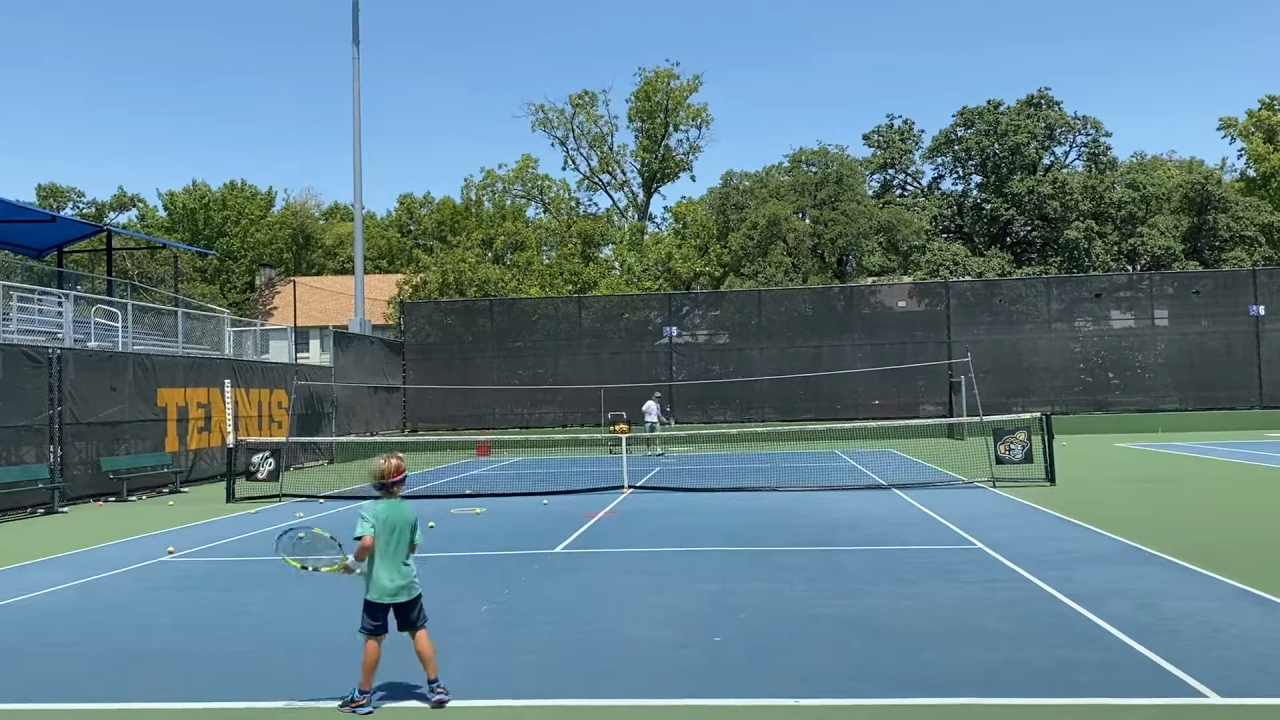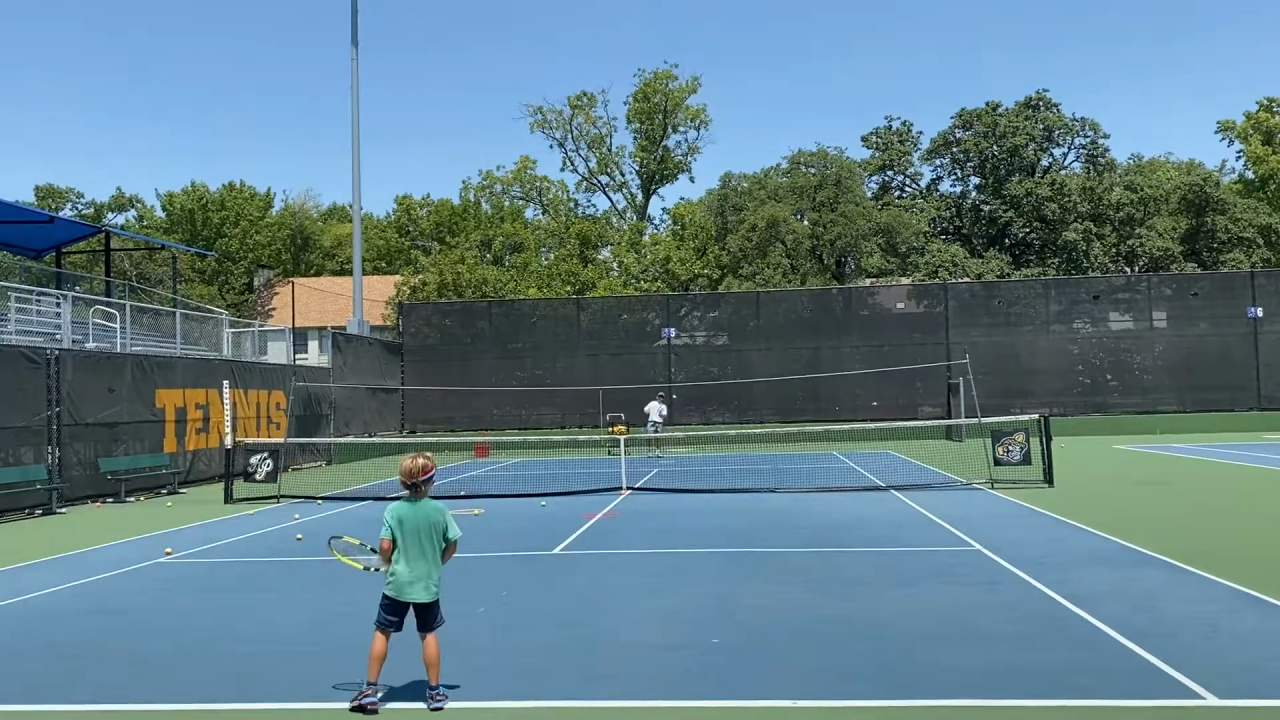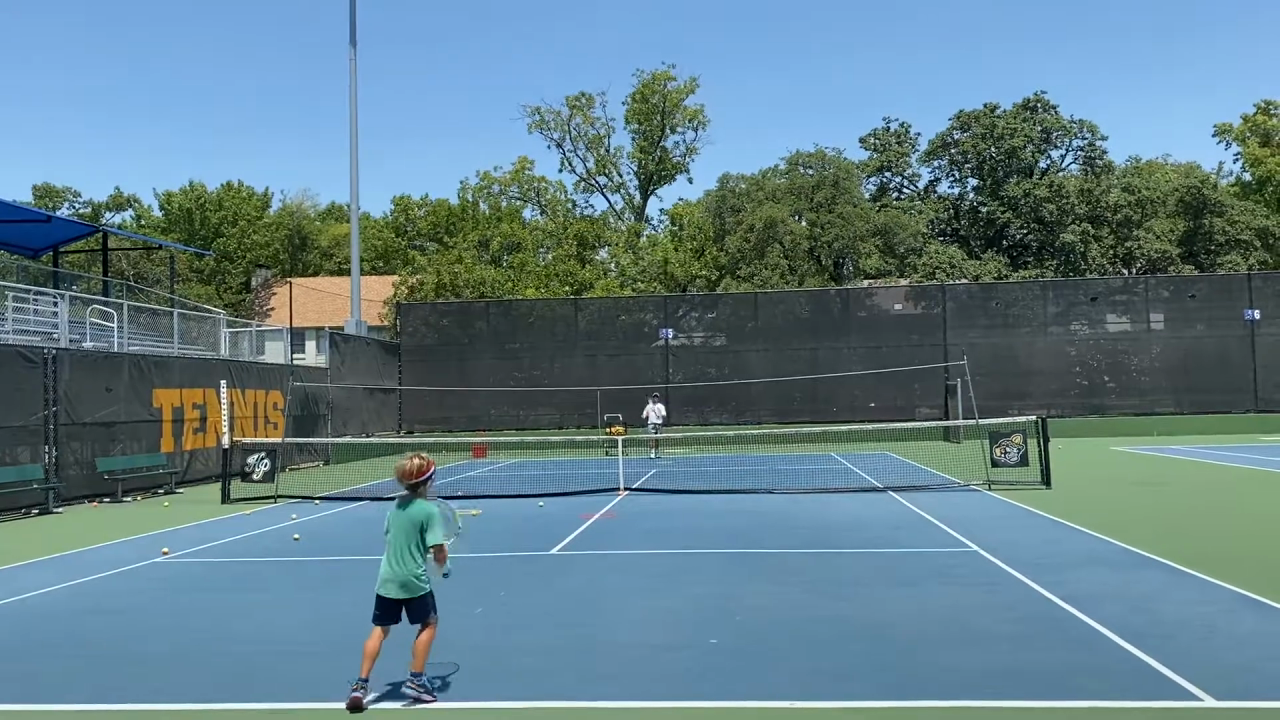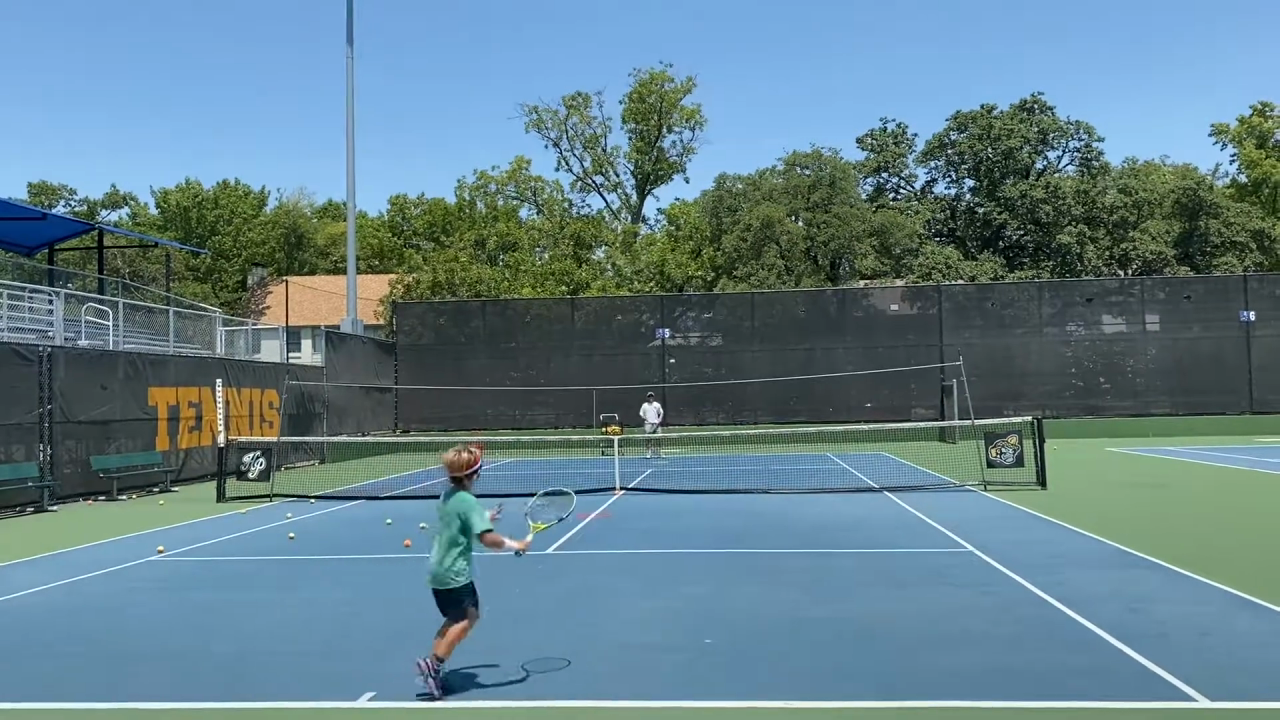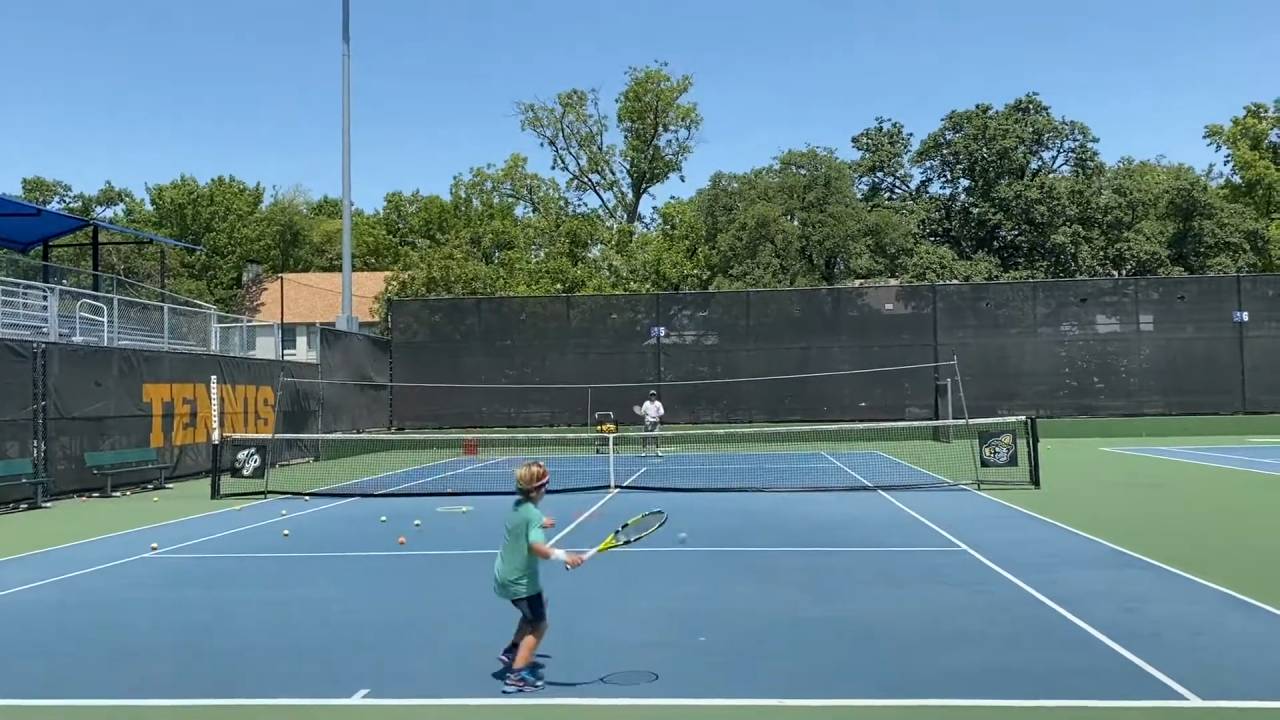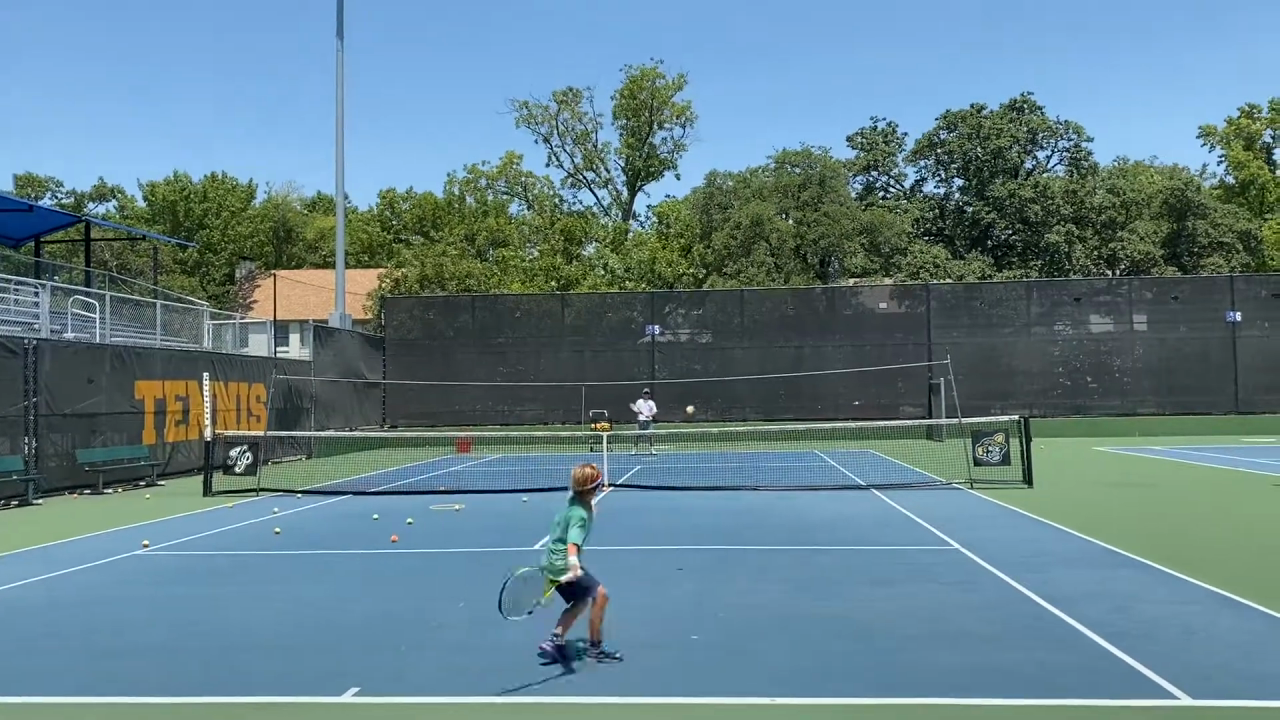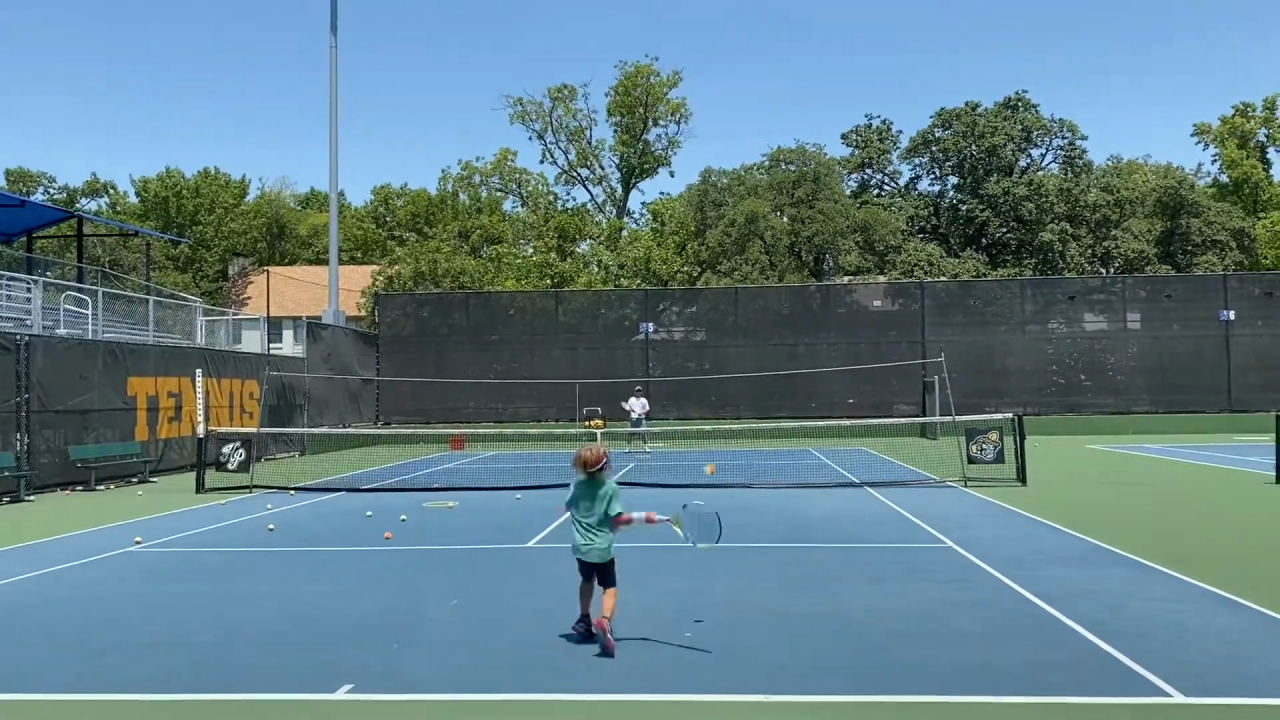
dt=0.4s
person 1, frame 1
left shoulder: (370, 510)
right shoulder: (410, 510)
left elbow: (366, 544)
right elbow: (412, 548)
left wrist: (352, 563)
left hip: (379, 586)
right hip: (407, 584)
left knee: (373, 639)
right knee: (419, 632)
left ankle: (363, 695)
right ankle: (435, 686)
person 1, frame 2
left shoulder: (394, 510)
right shoulder: (439, 510)
left elbow: (385, 547)
right elbow: (452, 546)
left wrist: (391, 565)
left hip: (397, 584)
right hip: (428, 585)
left knee: (382, 633)
right knee: (428, 636)
left ankle: (370, 689)
right ankle: (435, 692)
person 1, frame 3
left shoulder: (397, 504)
right shoulder: (429, 510)
right elbow: (438, 552)
right wrist: (442, 563)
left hip: (388, 579)
right hip: (415, 582)
left knee: (380, 630)
right knee: (429, 624)
left ankle: (360, 686)
right ankle: (415, 680)
person 1, frame 4
left shoulder: (447, 495)
right shoulder: (468, 502)
right elbow: (486, 538)
left wrist: (485, 515)
right wrist: (514, 544)
left hip: (439, 570)
right hip: (454, 573)
left knee: (455, 618)
right knee: (469, 616)
left ankle: (433, 666)
right ankle: (433, 662)
person 1, frame 5
left shoulder: (517, 506)
right shoulder: (532, 514)
right elbow: (537, 547)
left wrist: (541, 522)
right wrist: (563, 556)
left hip: (504, 576)
right hip: (521, 581)
left knee: (532, 617)
right knee: (538, 626)
left ankle: (512, 651)
right ankle: (516, 677)
person 1, frame 6
left shoulder: (576, 498)
right shoulder: (580, 515)
right elbow: (572, 544)
right wrist: (573, 564)
left hip: (555, 562)
right hip: (562, 566)
left knee: (581, 600)
right knee: (600, 594)
left ankle: (555, 641)
right ankle: (595, 648)
person 1, frame 7
left shoulder: (577, 486)
right shoulder: (610, 488)
left elbow: (569, 508)
right elbow: (618, 520)
right wrist: (642, 517)
left hip: (580, 547)
right hip: (600, 549)
left knee: (587, 581)
right knee: (610, 588)
left ankle: (584, 622)
right ankle: (604, 621)
